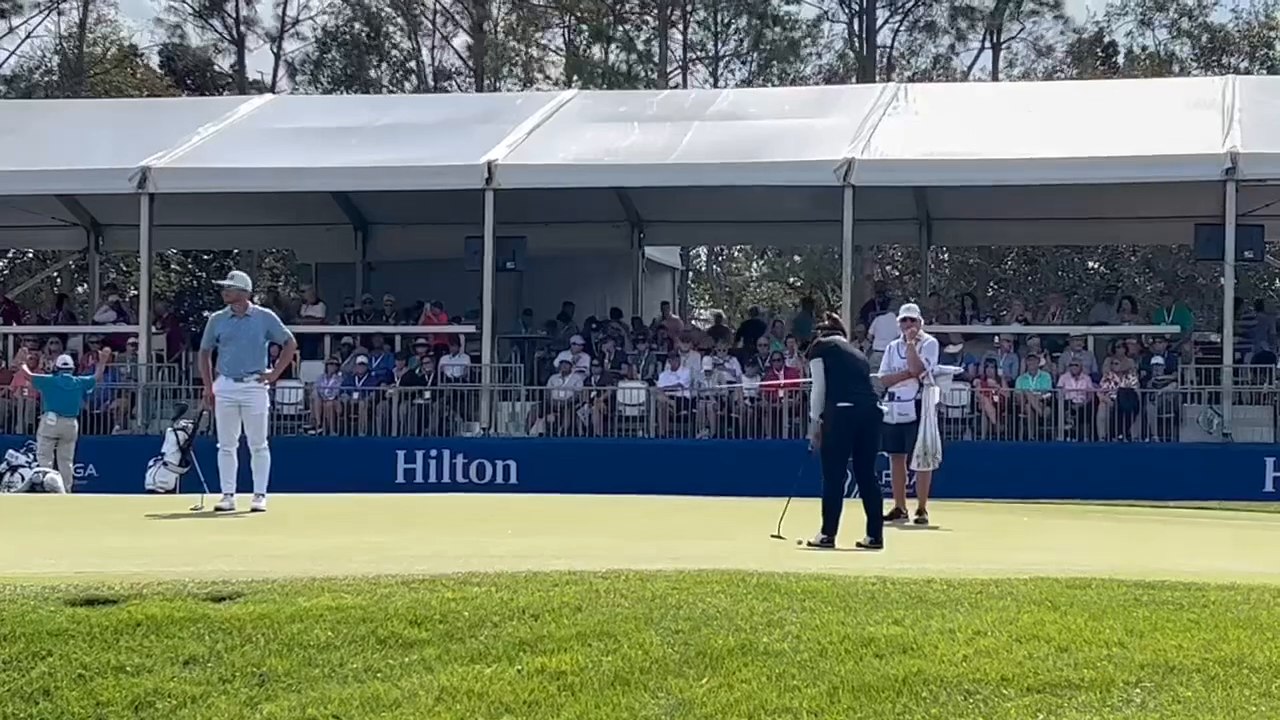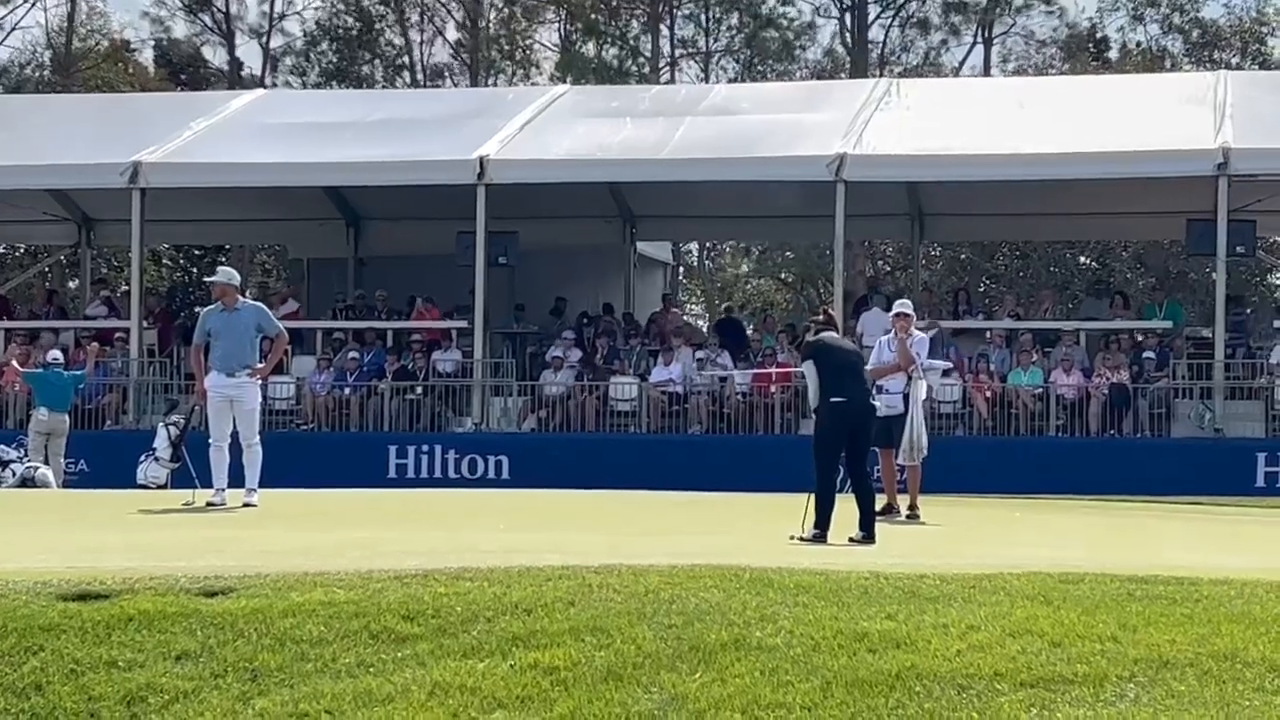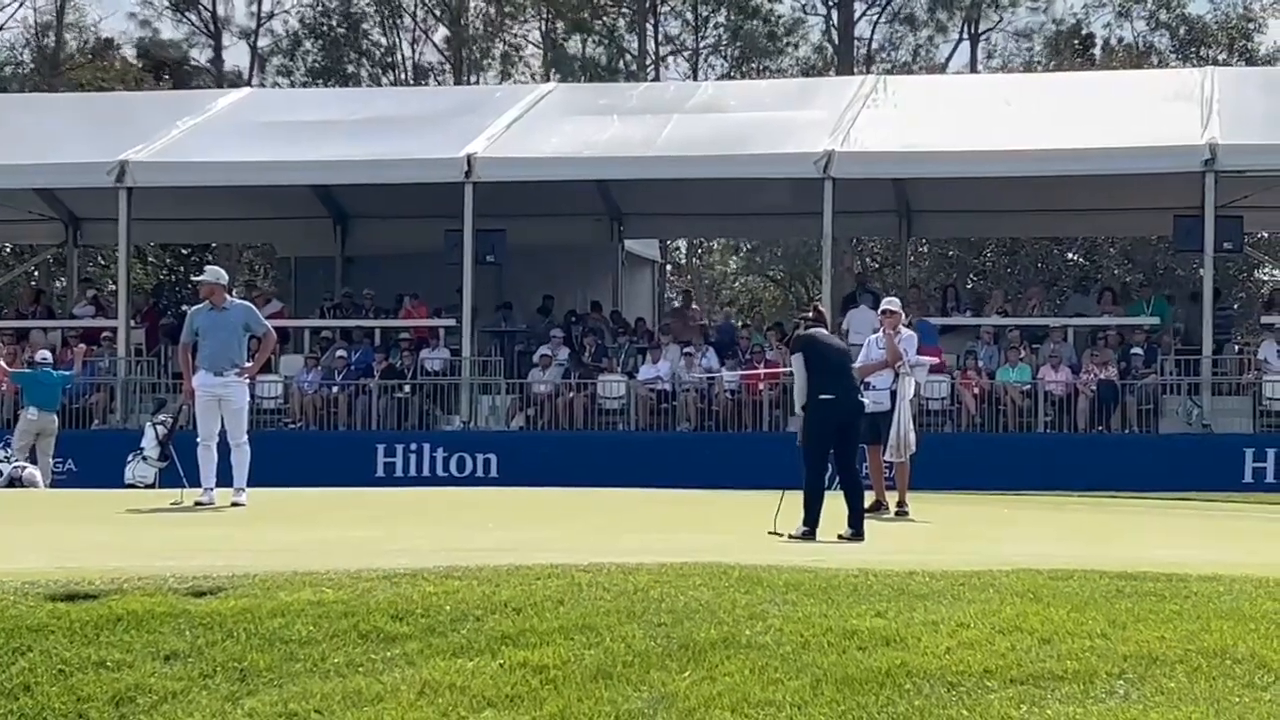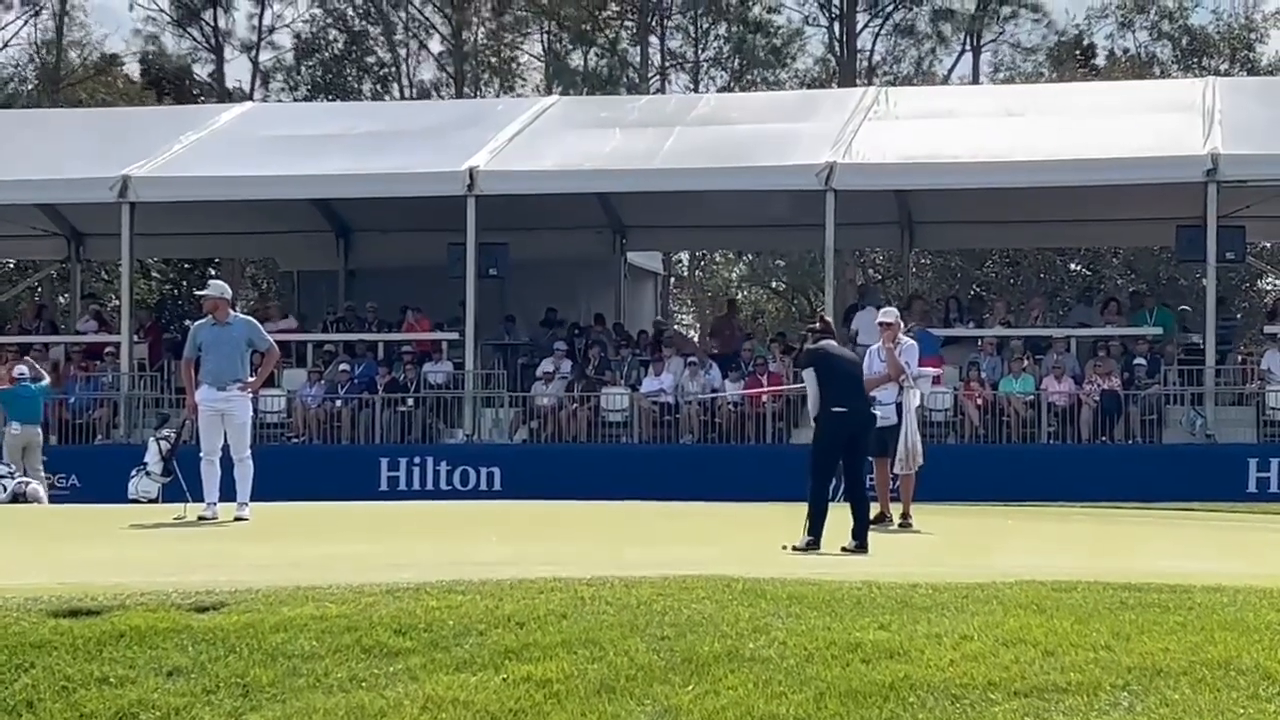
dt=1s
person 1, frame 1
left shoulder: (265, 317)
right shoulder: (217, 320)
left elbow: (290, 343)
right elbow: (205, 353)
left wrist: (275, 373)
right wrist: (208, 387)
left hip: (254, 386)
right hip: (224, 386)
left knee: (258, 444)
right knee: (226, 445)
left ankle: (260, 495)
right ankle: (228, 495)
person 1, frame 2
left shoulder: (255, 310)
right shoulder: (208, 314)
left elbow: (282, 337)
right elbow: (197, 348)
left wrist: (267, 367)
right wrist: (200, 381)
left hip: (246, 381)
right hip: (216, 381)
left knee: (250, 439)
right knee: (218, 440)
left ankle: (251, 490)
right ankle: (219, 490)
person 1, frame 3
left shoulder: (243, 309)
right shoulder: (196, 313)
left elbow: (269, 336)
right elbow: (185, 347)
left wrist: (255, 366)
right wrist: (187, 380)
left hip: (234, 380)
right hip: (204, 380)
left knee: (238, 439)
right knee: (206, 439)
left ankle: (239, 489)
right ankle: (207, 489)
person 1, frame 4
left shoulder: (246, 324)
right shoulder: (199, 328)
left elbow: (272, 351)
right elbow: (188, 361)
left wrist: (258, 381)
right wrist: (190, 395)
left hip: (237, 395)
right hip: (207, 395)
left knee: (241, 453)
right knee: (209, 454)
left ankle: (243, 504)
right ankle: (210, 504)
person 2, frame 1
left shoulder: (820, 347)
right shoulder: (858, 353)
left elbow: (819, 388)
left wrist: (815, 422)
left hip: (842, 413)
right hip: (871, 411)
left knee: (833, 475)
right knee: (866, 474)
left ankle: (827, 534)
right ankle: (874, 535)
person 2, frame 2
left shoulder: (811, 345)
right shoulder: (851, 347)
left elbow: (814, 388)
right elbow: (856, 381)
left wrist: (818, 414)
left hip: (835, 408)
right hip: (863, 407)
left knee: (826, 470)
right knee: (859, 469)
left ankle: (820, 529)
right ankle: (867, 530)
person 2, frame 3
left shoulder: (801, 340)
right shoulder: (840, 344)
left elbow: (801, 383)
left wrist: (801, 415)
left hip: (823, 405)
right hip: (851, 404)
left knee: (815, 467)
right knee: (848, 466)
left ankle: (809, 527)
right ankle: (856, 527)
person 2, frame 4
left shoulder: (811, 353)
right shoulder: (850, 355)
left elbow: (814, 394)
right elbow: (860, 388)
left wrist: (817, 420)
left hip: (835, 417)
right hip: (863, 416)
left knee: (820, 478)
right knee: (856, 478)
left ankle: (813, 537)
right ankle: (860, 539)
person 3, frame 1
left shoulder: (929, 343)
right shoulder: (892, 347)
left elbow: (919, 370)
right elbow: (884, 379)
left wrist: (911, 343)
right wrist: (908, 374)
left hip: (917, 409)
right hip: (894, 410)
right knee: (896, 458)
left ankle: (922, 509)
right ankle: (900, 508)
person 3, frame 2
left shoulder: (920, 339)
right shoulder: (882, 341)
left elbow: (909, 363)
right elbow: (872, 372)
left wrist: (902, 337)
right wrist: (897, 366)
left hip: (906, 403)
right hip: (882, 404)
right knee: (885, 453)
left ankle: (913, 505)
right ankle: (891, 503)
person 3, frame 3
left shoulder: (908, 337)
right shoulder: (872, 340)
left elbow: (897, 360)
right elbow: (860, 370)
left wrist: (889, 334)
right wrist: (884, 363)
left hip: (893, 400)
right hip: (870, 400)
right knee: (872, 451)
left ankle: (902, 502)
right ankle: (880, 500)
person 3, frame 4
left shoulder: (909, 346)
right shoulder: (873, 351)
left elbow: (899, 374)
left wrist: (889, 346)
right wrist: (887, 377)
left hip: (898, 412)
right hip: (876, 413)
right knee: (879, 464)
left ankle: (906, 513)
right ankle: (884, 512)
